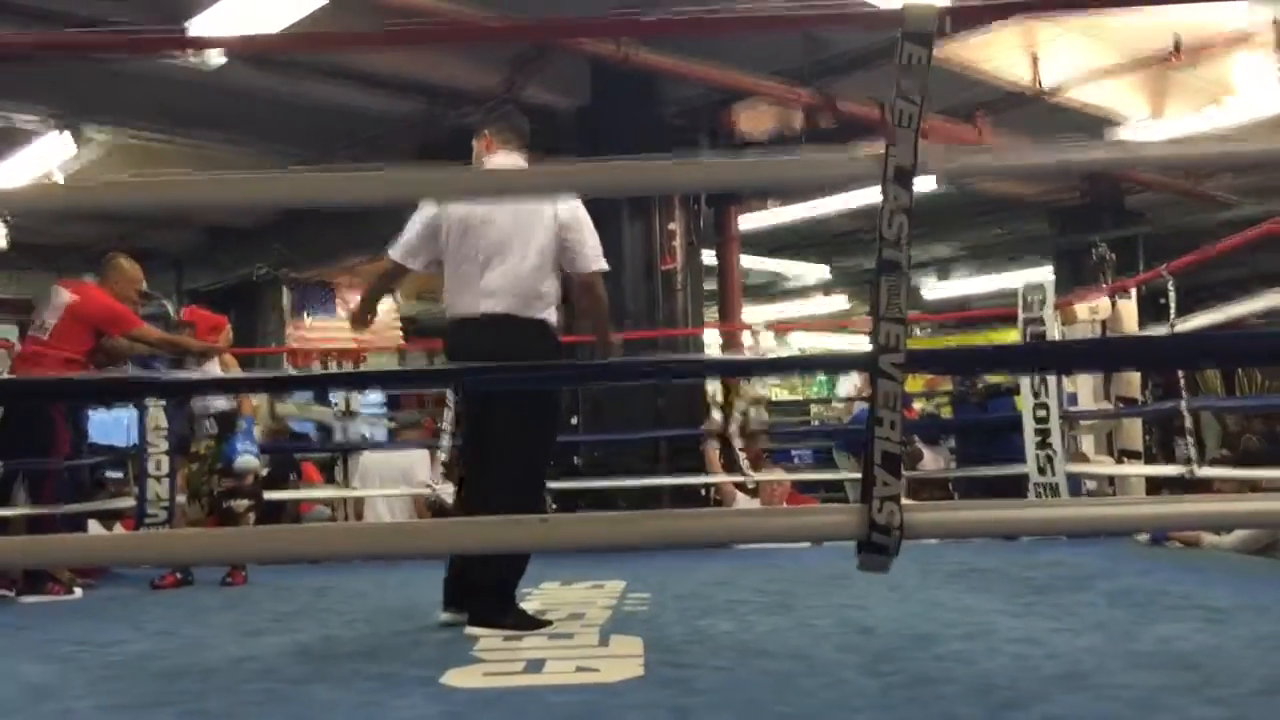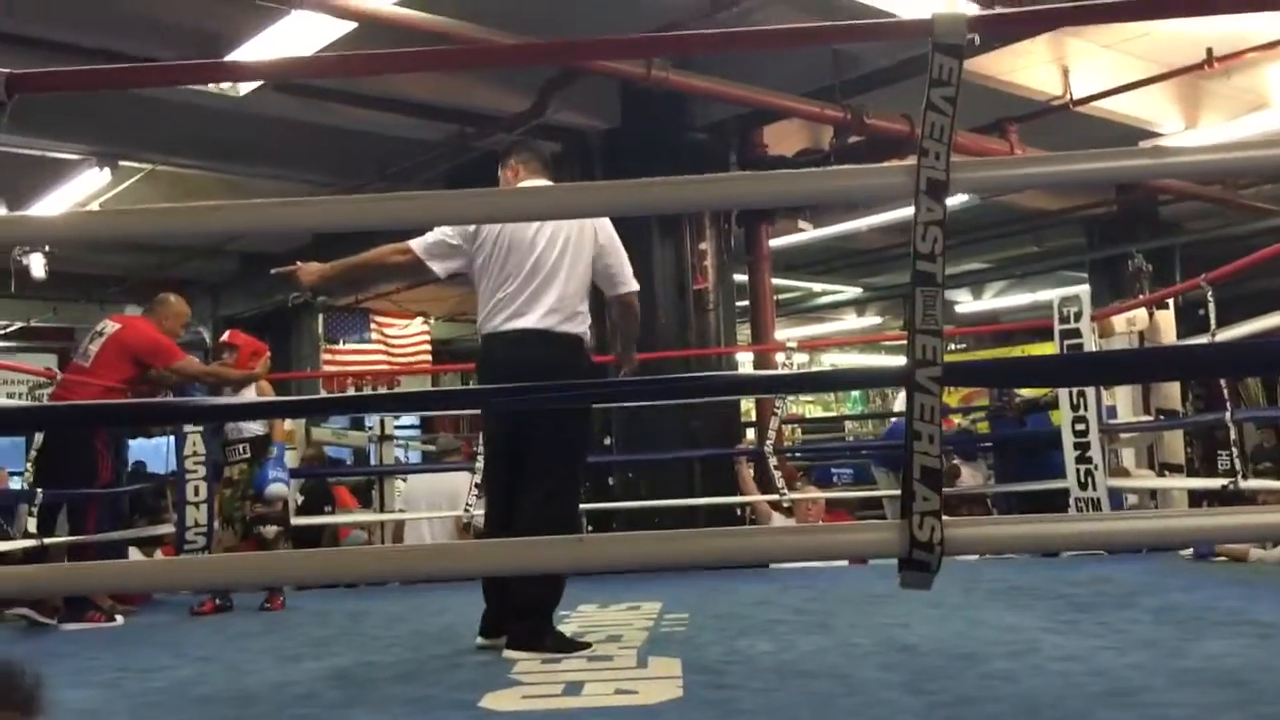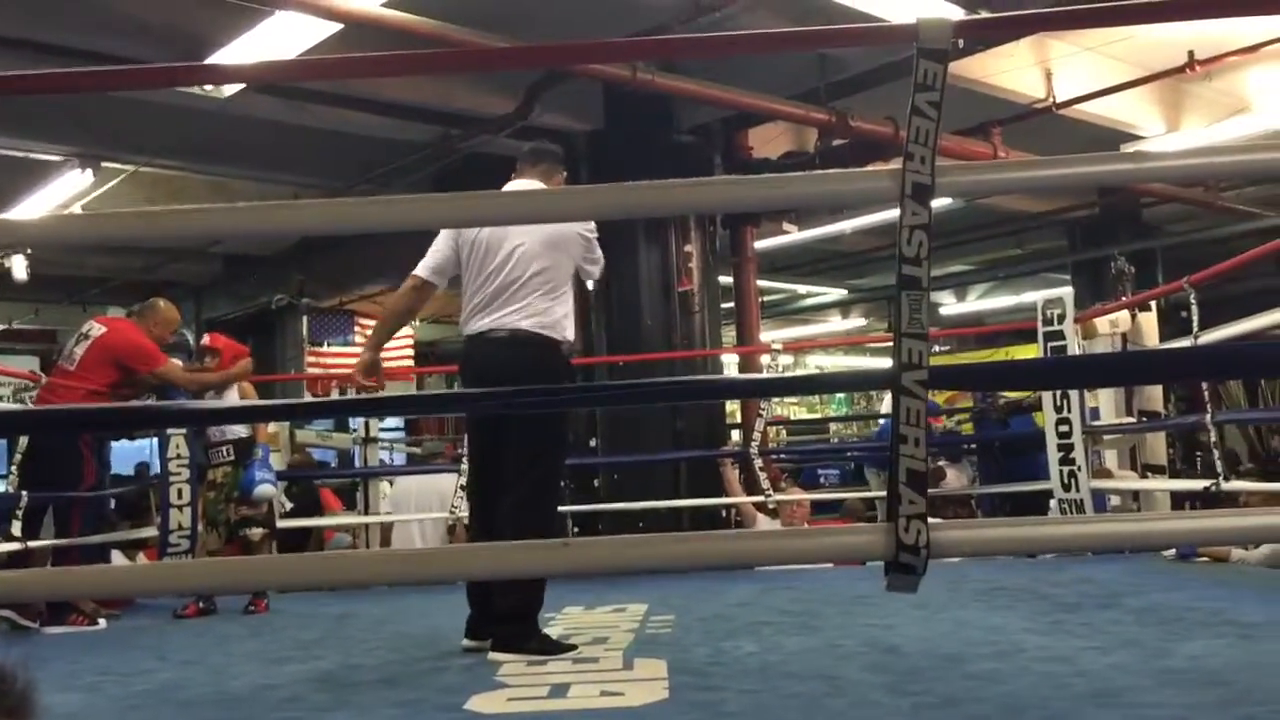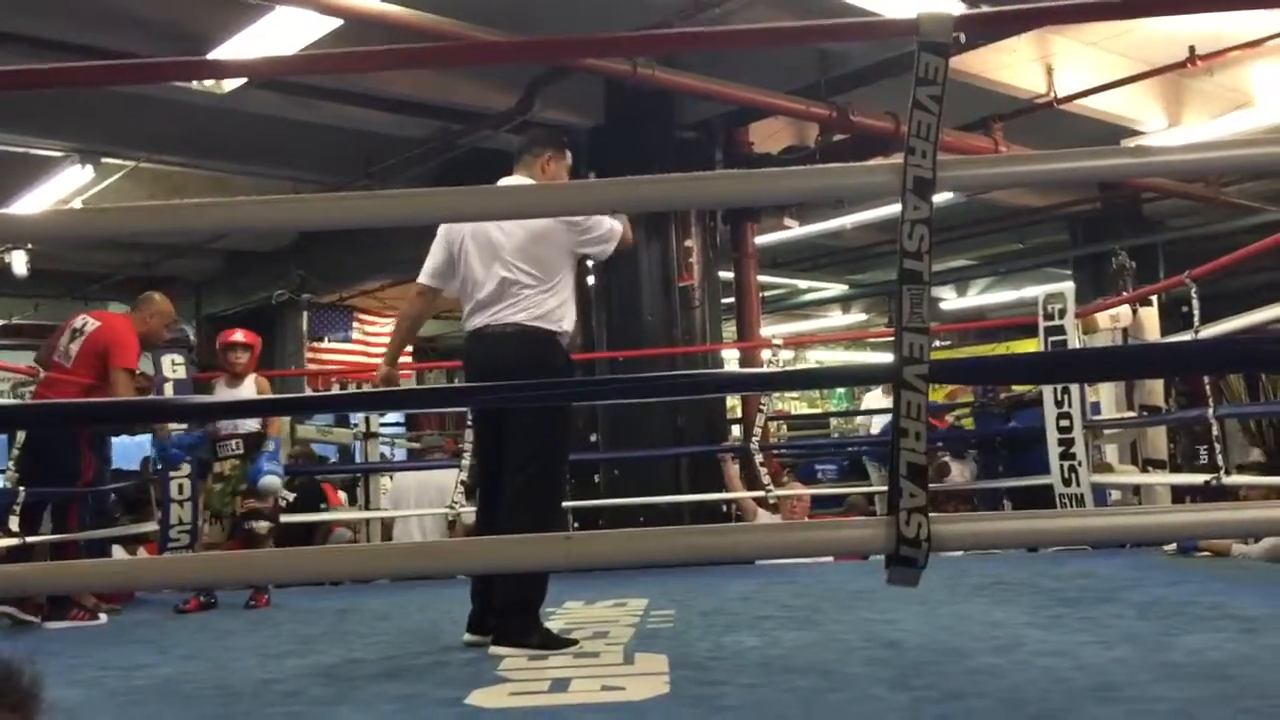
dt=0.5s
person 1, frame 1
left shoulder: (451, 195)
right shoulder: (556, 195)
left elbow: (397, 265)
right elbow: (588, 278)
left wrist: (365, 307)
right wrist: (605, 336)
left hip: (468, 339)
right hip: (525, 341)
left knee: (477, 468)
right knee: (520, 473)
left ankle: (463, 592)
right ankle: (492, 604)
person 1, frame 2
left shoulder: (483, 215)
right shoulder: (589, 216)
left elbow: (401, 257)
right elbow: (625, 298)
left wrist: (325, 273)
right wrist: (626, 350)
left hip: (502, 357)
right hip: (561, 358)
left knee: (504, 489)
right knee: (553, 491)
left ankle: (499, 618)
right ankle: (530, 627)
person 1, frame 3
right shoulder: (573, 218)
left elbow: (417, 287)
right elbow: (591, 272)
left wrist: (372, 346)
left hip: (481, 356)
right hip: (537, 358)
left knee: (488, 488)
right knee: (531, 491)
left ankle: (484, 620)
right ankle: (515, 629)
person 1, frame 4
left shoulder: (463, 214)
left elbow: (423, 294)
right elbow: (623, 236)
left wrist: (390, 360)
left hip: (483, 351)
right hip: (533, 353)
left knee: (495, 485)
right knee: (534, 487)
left ankle: (486, 615)
right ankle: (515, 622)
person 2, frame 1
left shoulder: (66, 291)
right shoulder: (105, 307)
right elbow: (163, 341)
left wrist: (144, 351)
right wrist: (212, 348)
right hip: (49, 395)
right knee: (48, 485)
right ankle: (37, 578)
person 2, frame 2
left shoulder: (115, 324)
right shoulder: (149, 337)
right elbow: (204, 374)
left wrist: (178, 378)
right wrist: (253, 374)
right hip: (88, 424)
left knee: (51, 505)
right knee: (91, 512)
right ankle: (78, 606)
person 2, frame 3
left shoulder: (101, 325)
right shoulder: (134, 342)
right elbow: (186, 383)
left wrist: (162, 374)
right wrist: (234, 374)
right hip: (73, 428)
left knee: (33, 508)
right knee: (76, 515)
right ankle: (60, 611)
person 2, frame 4
left shoulder: (86, 318)
right shoulder: (125, 337)
left elbow: (44, 357)
right elbow: (122, 397)
right hip: (73, 424)
left knee: (33, 504)
right knee: (72, 510)
right ankle: (61, 605)
person 3, frame 1
left shoulder: (224, 360)
right shoulder: (190, 365)
left elbow: (245, 398)
left wrist: (245, 434)
left hip: (228, 437)
right hip: (201, 441)
left knee: (236, 505)
right knee: (192, 503)
left ankle: (238, 566)
right ankle: (182, 568)
person 3, frame 2
left shoulder: (260, 386)
right shoulder: (225, 390)
left elbow: (277, 424)
left wrist: (275, 461)
left hip: (260, 462)
right hip: (233, 466)
left knee: (269, 530)
right knee: (226, 530)
left ankle: (276, 592)
right ankle: (221, 594)
person 3, frame 3
left shoulder: (242, 387)
right shoulder: (207, 393)
left elbow: (260, 425)
left wrist: (261, 462)
left hip: (244, 465)
right hip: (216, 469)
left knee: (254, 532)
right knee: (211, 533)
left ankle: (259, 595)
right ankle: (204, 598)
person 3, frame 4
left shoulder: (259, 383)
right shoulder: (217, 385)
left elbow: (273, 420)
right elbow: (214, 426)
left wrist: (270, 456)
right wrist: (186, 441)
left hip: (251, 458)
right hip: (222, 462)
left knee: (258, 527)
right knee: (212, 527)
left ankle: (261, 589)
right ankle: (205, 593)
